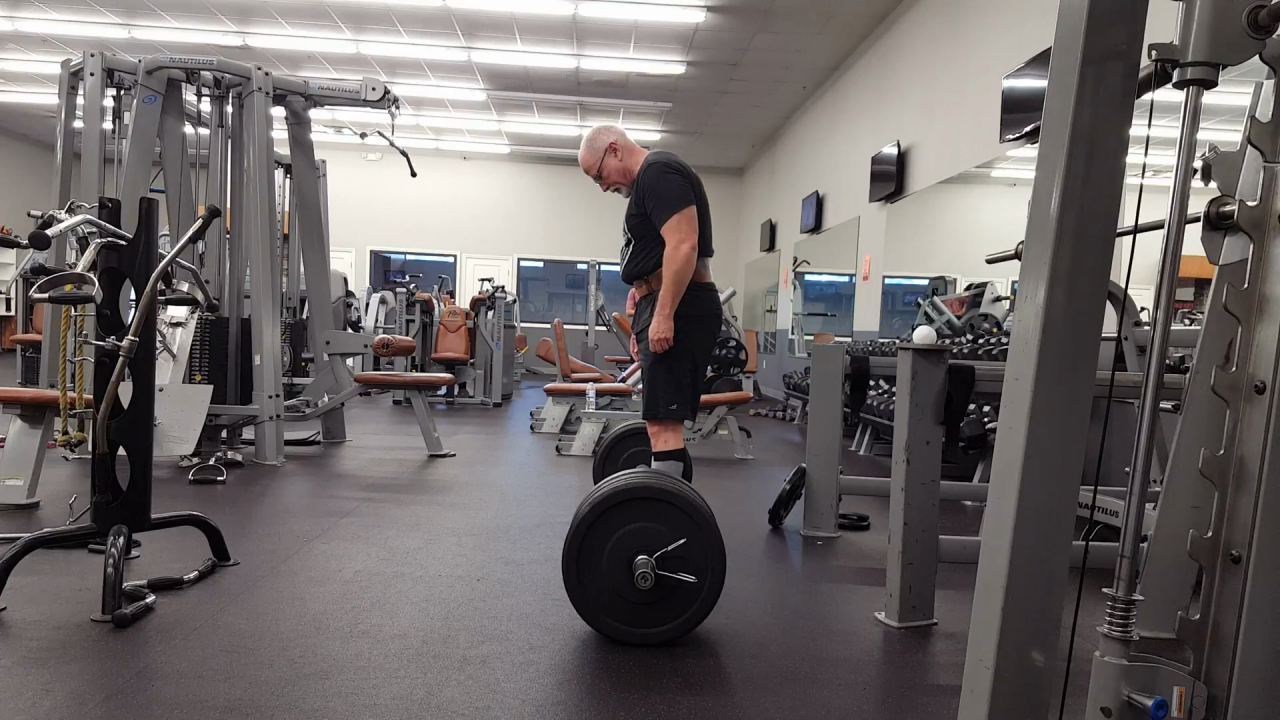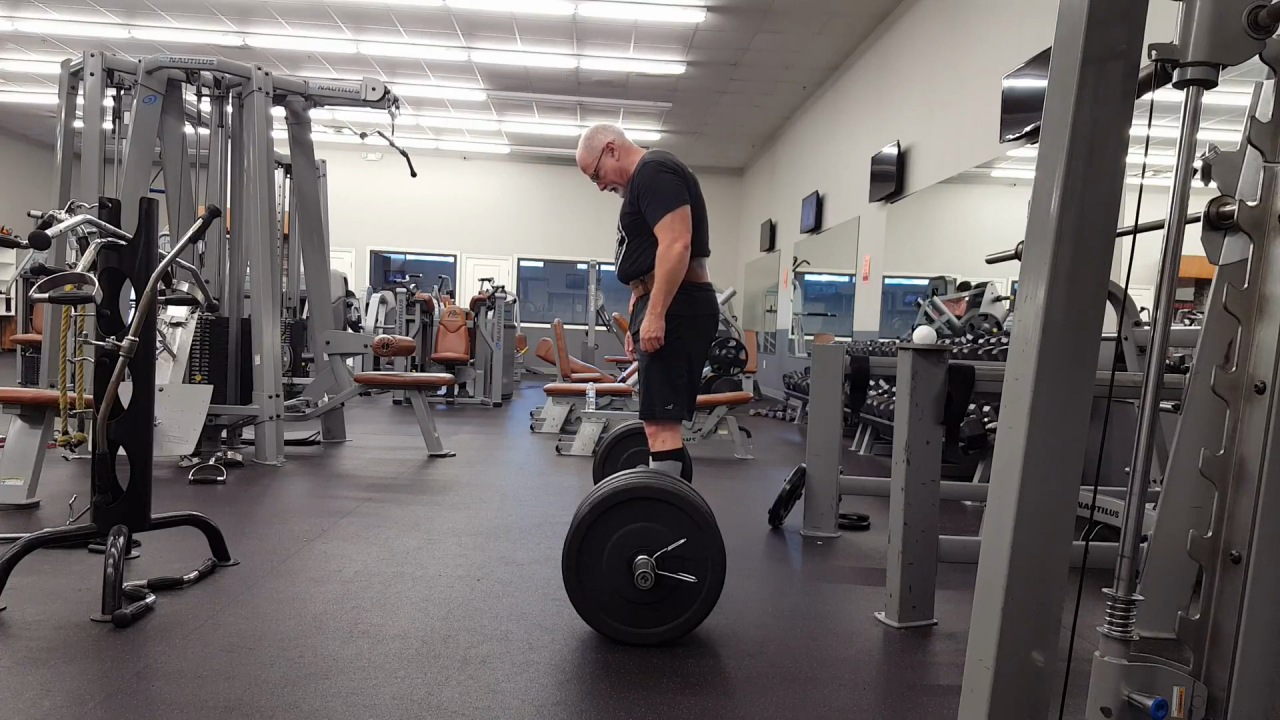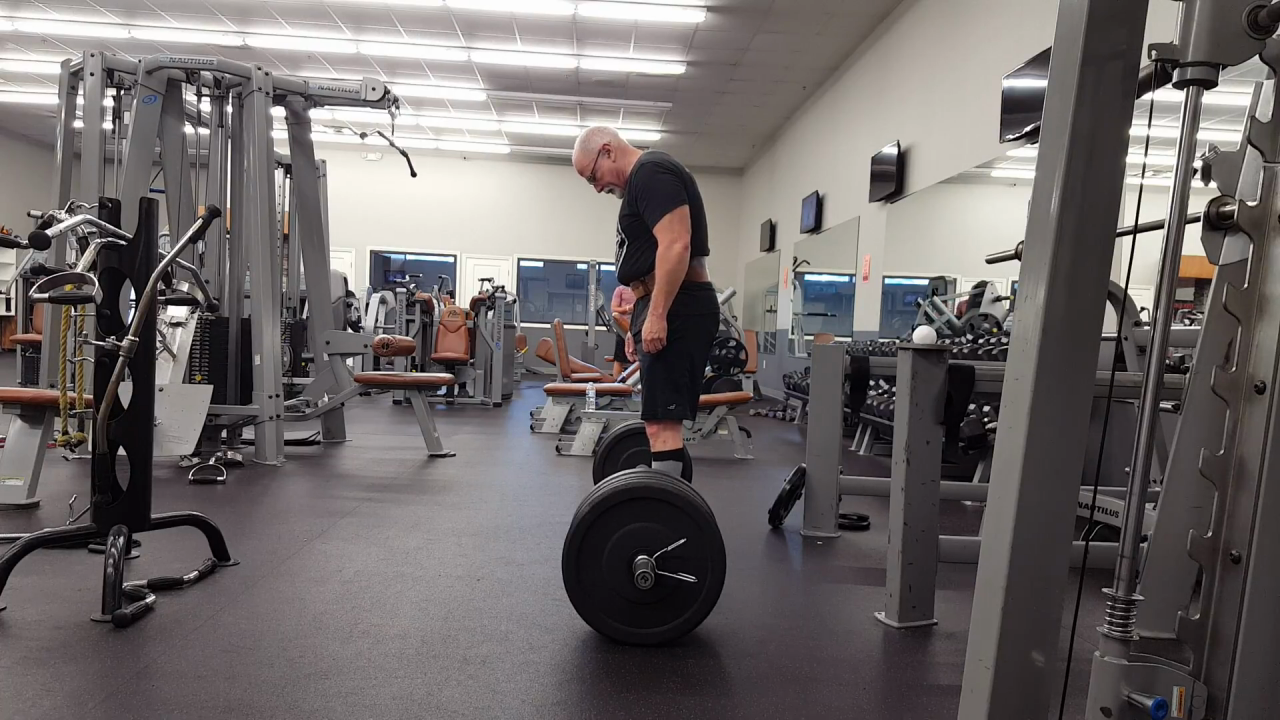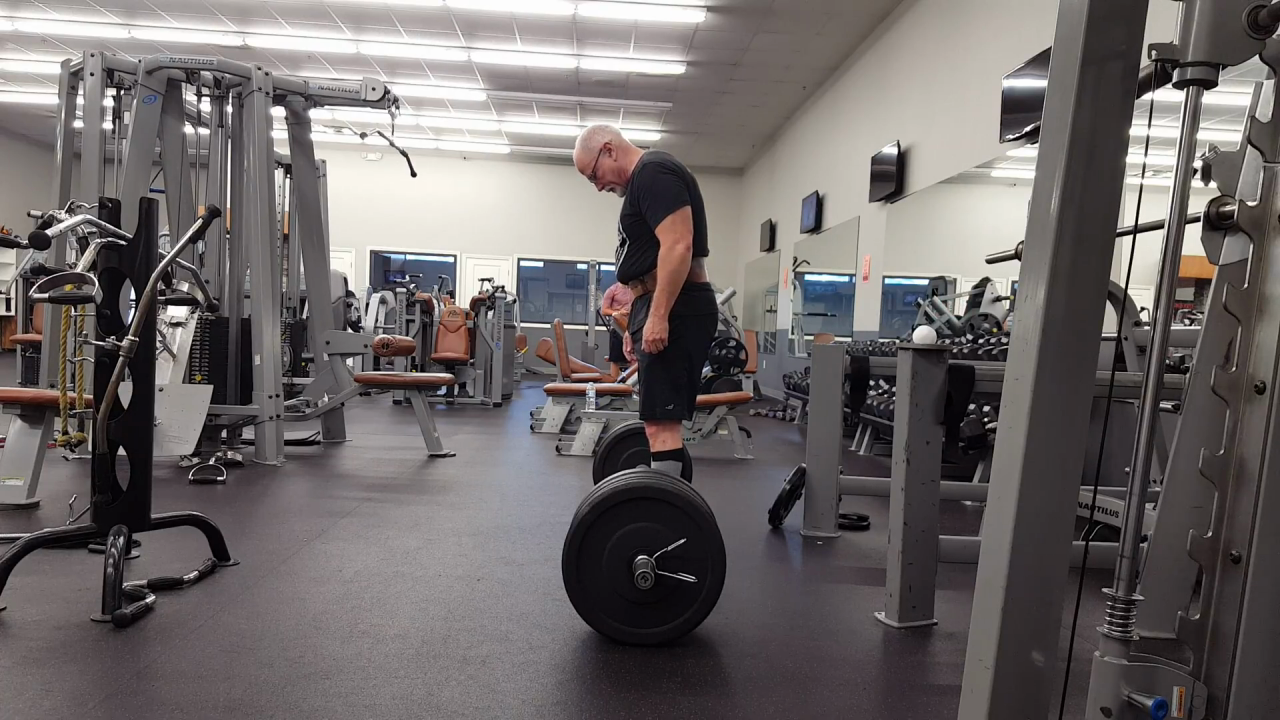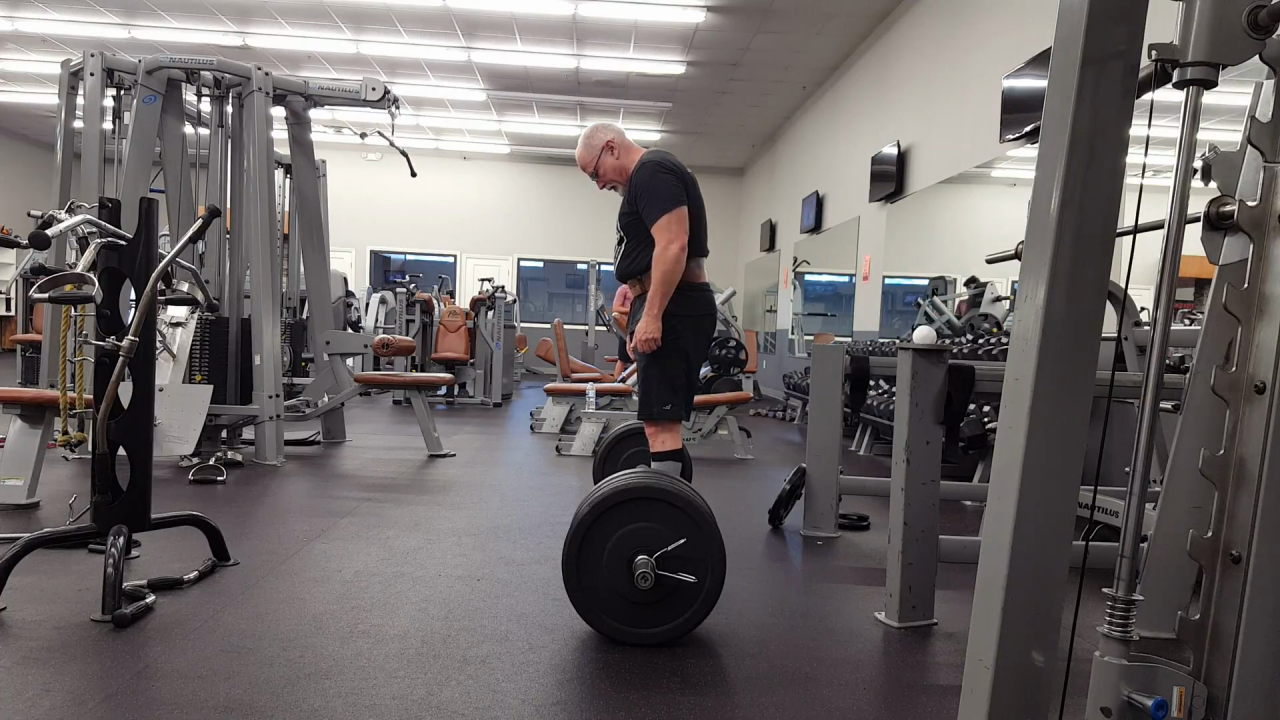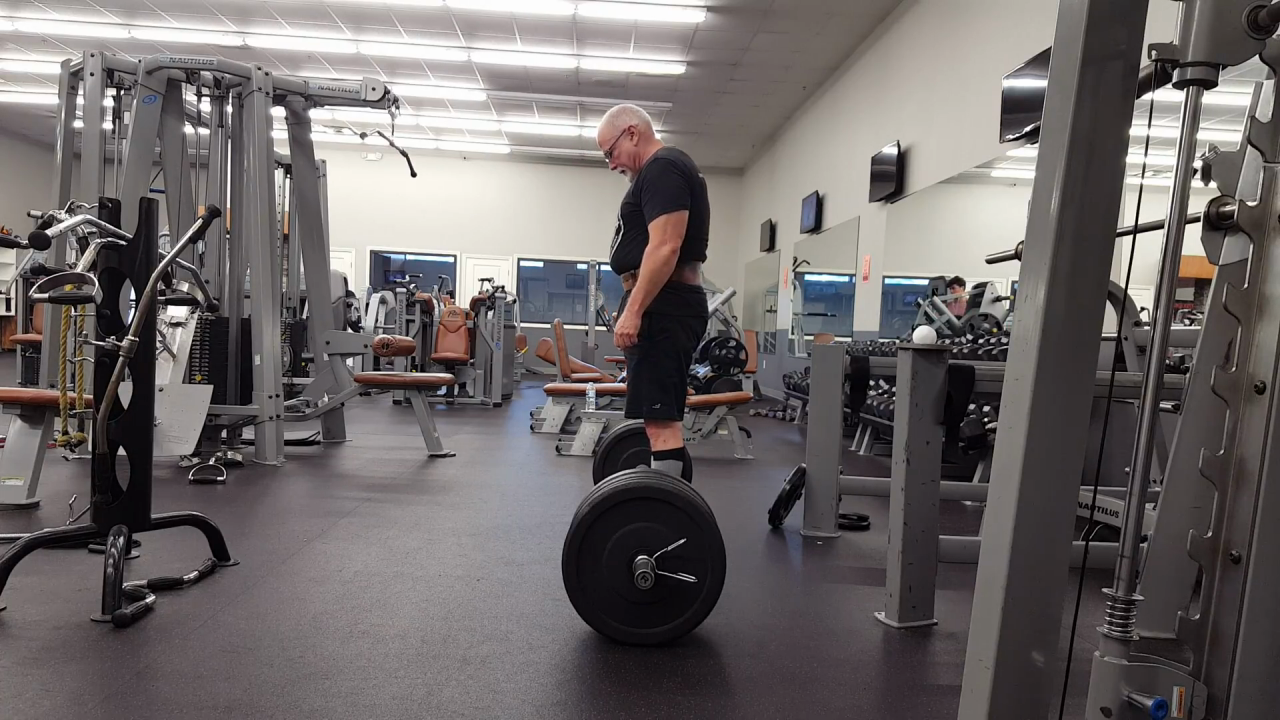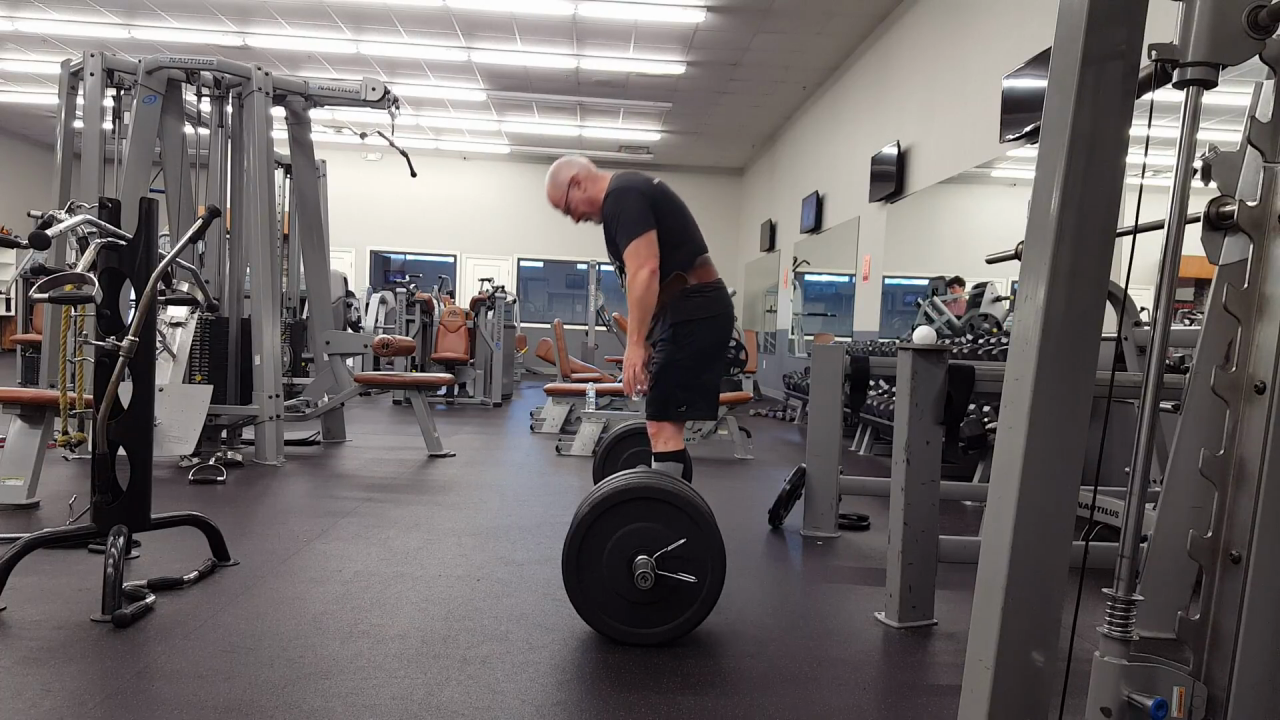
dt=0.7s
person 1, frame 1
left shoulder: (659, 173)
right shoulder: (648, 182)
left elbow: (684, 245)
left wrist: (663, 315)
right wrist: (644, 319)
left hip: (677, 310)
right hip: (665, 310)
left knee: (662, 423)
right knee: (661, 422)
person 1, frame 2
left shoulder: (654, 172)
right shoulder: (646, 181)
left elbow: (676, 244)
left wrist: (655, 314)
right wrist: (639, 320)
left hip: (674, 311)
right hip: (665, 311)
left knee: (660, 423)
right knee: (659, 421)
person 1, frame 3
left shoulder: (651, 173)
right shoulder: (644, 180)
left elbow: (676, 244)
left wrist: (656, 315)
right wrist: (640, 323)
left hip: (675, 311)
right hip: (665, 311)
left knee: (661, 422)
right knee: (659, 420)
person 1, frame 4
left shoulder: (653, 173)
right shoulder: (646, 180)
left elbow: (678, 245)
left wrist: (659, 316)
right wrist: (642, 319)
left hip: (673, 311)
right hip: (663, 311)
left knee: (661, 422)
right knee: (659, 420)
person 1, frame 5
left shoulder: (652, 172)
right shoulder: (649, 177)
left elbow: (673, 245)
left wrist: (651, 315)
right wrist: (645, 315)
left hip: (672, 310)
right hip: (669, 310)
left knee: (660, 422)
right knee: (659, 420)
person 1, frame 6
left shoulder: (662, 169)
right shoulder: (664, 172)
left elbow: (665, 247)
left wrist: (632, 311)
right wrist: (638, 310)
left hip: (662, 308)
right hip: (668, 308)
left knee: (660, 421)
right knee: (661, 419)
person 1, frame 7
left shoulder: (621, 198)
right shoulder: (628, 193)
left elbow: (645, 272)
left wrist: (635, 344)
right wrist: (642, 341)
left hip: (692, 313)
right hip: (692, 310)
left knee: (662, 422)
right knee: (663, 421)
